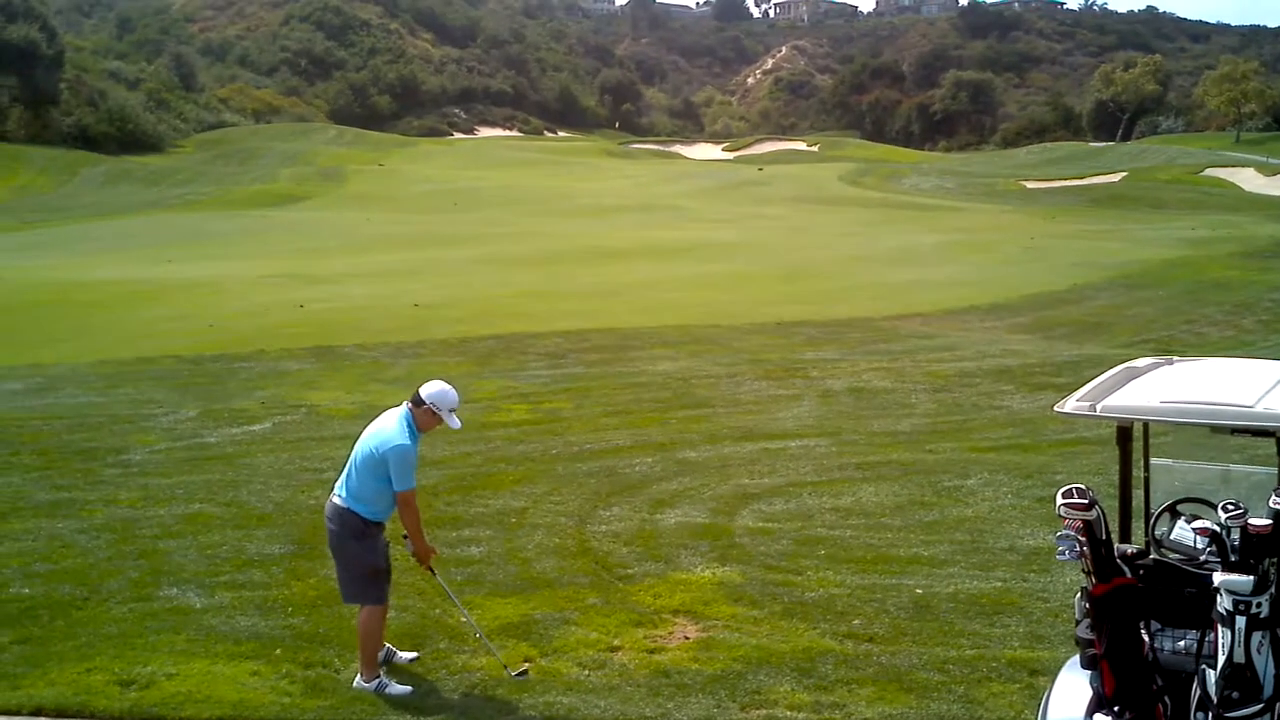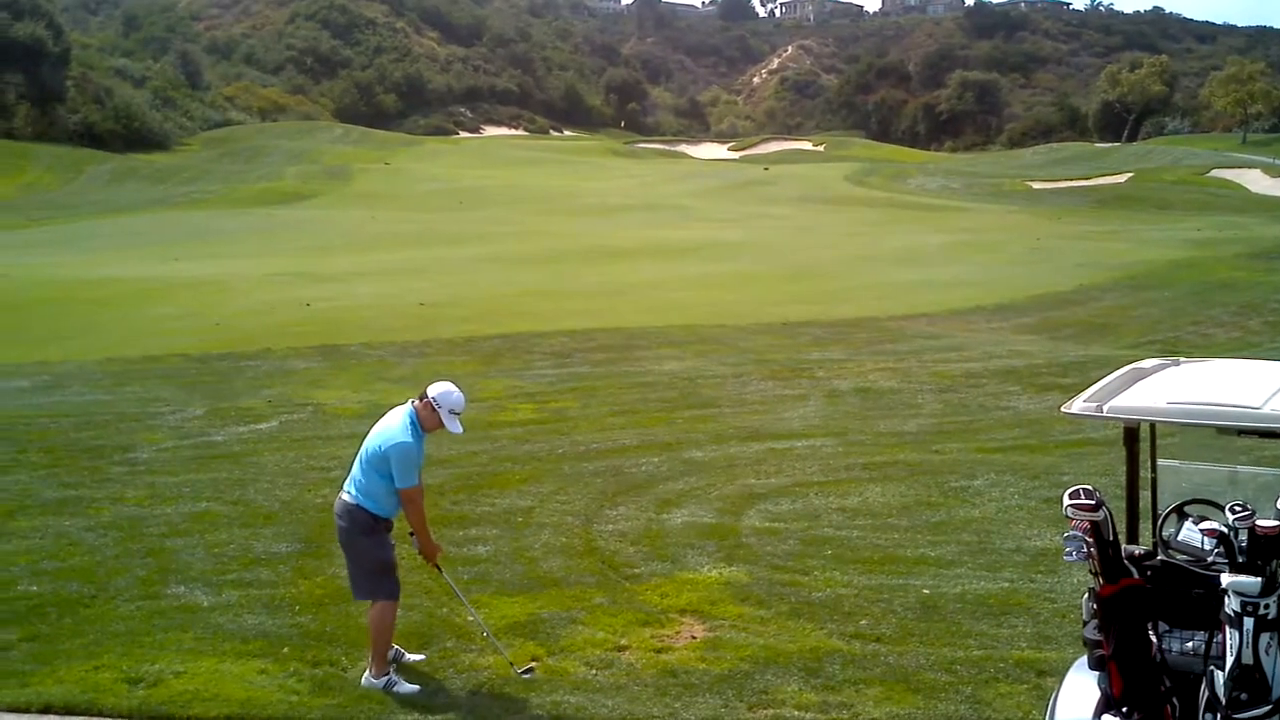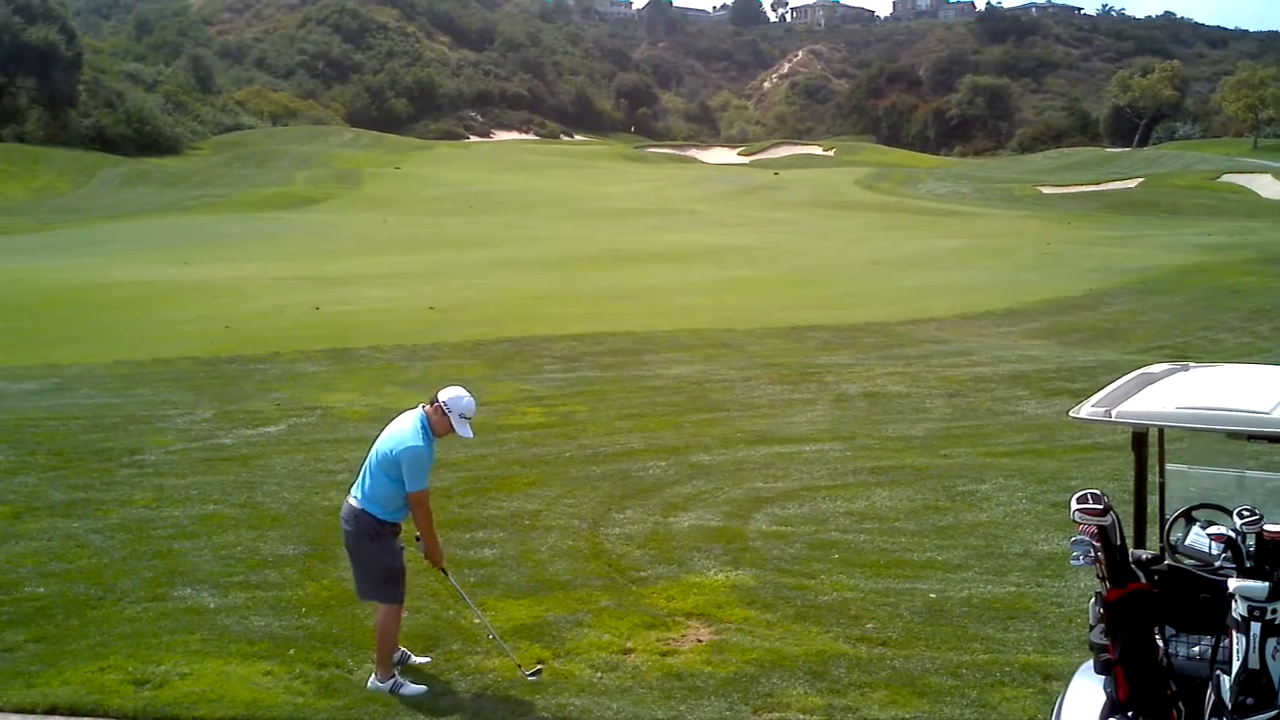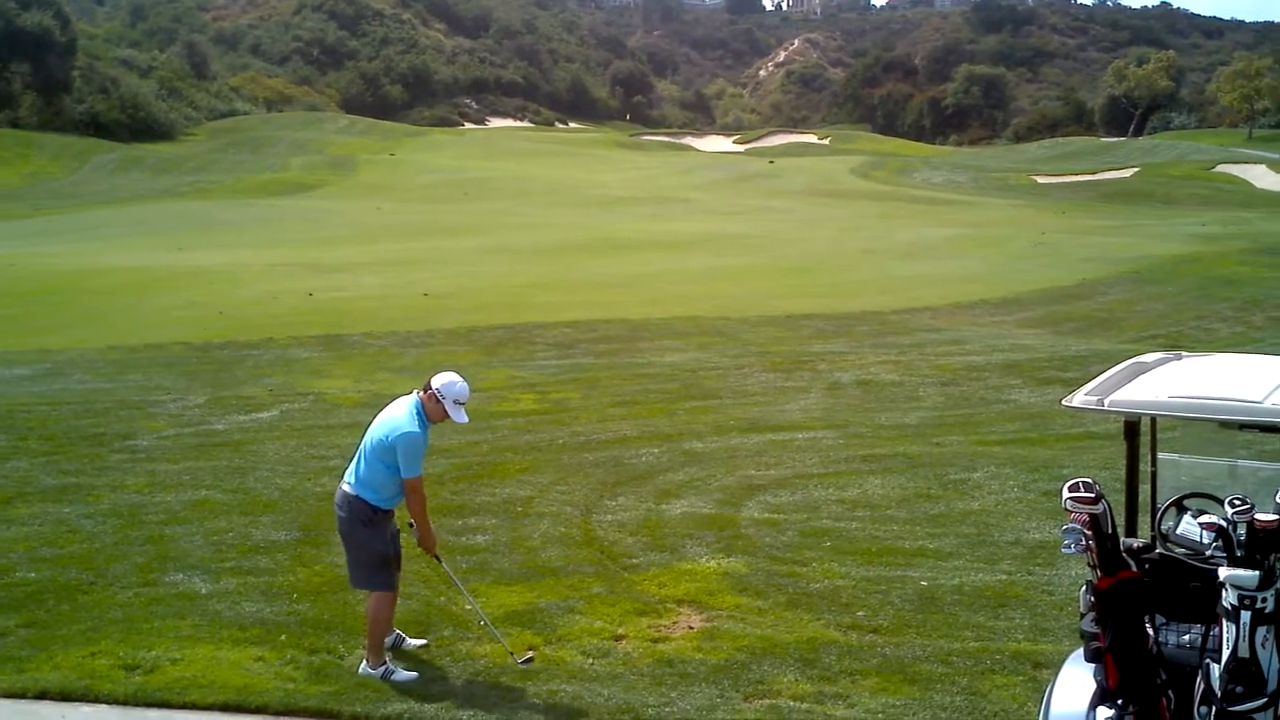
dt=0.2s
person 1, frame 1
left shoulder: (399, 418)
right shoulder: (400, 443)
left elbow: (405, 494)
right elbow: (406, 503)
left wrist: (417, 539)
right wrist: (420, 545)
left hip: (359, 515)
right hip: (352, 521)
left knee: (380, 586)
right knee: (372, 598)
left ankle: (376, 649)
right ankle: (368, 676)
person 1, frame 2
left shoulder: (407, 417)
right shoulder: (403, 441)
left elbow: (416, 486)
right elbow: (410, 500)
left wrist: (422, 535)
right wrist: (426, 542)
left hip: (368, 513)
right hip: (361, 518)
left knee: (386, 587)
right knee: (385, 594)
left ankle: (384, 649)
right ankle: (378, 671)
person 1, frame 3
left shoulder: (417, 421)
right shoulder: (414, 445)
left elbow: (422, 492)
right elbow: (419, 504)
left wrist: (428, 538)
right wrist: (432, 546)
left hip: (377, 516)
right hip: (367, 522)
left knee: (392, 590)
right knee: (390, 597)
left ankle: (390, 651)
right ankle: (383, 675)
person 1, frame 4
left shoulder: (409, 405)
right shoulder: (410, 432)
left elbow: (412, 484)
right elbow: (414, 491)
left wrist: (420, 524)
right wrist: (426, 533)
left hip: (371, 503)
right hip: (361, 509)
left knee: (391, 571)
right knee: (381, 585)
left ankle: (386, 633)
right ankle: (374, 662)
